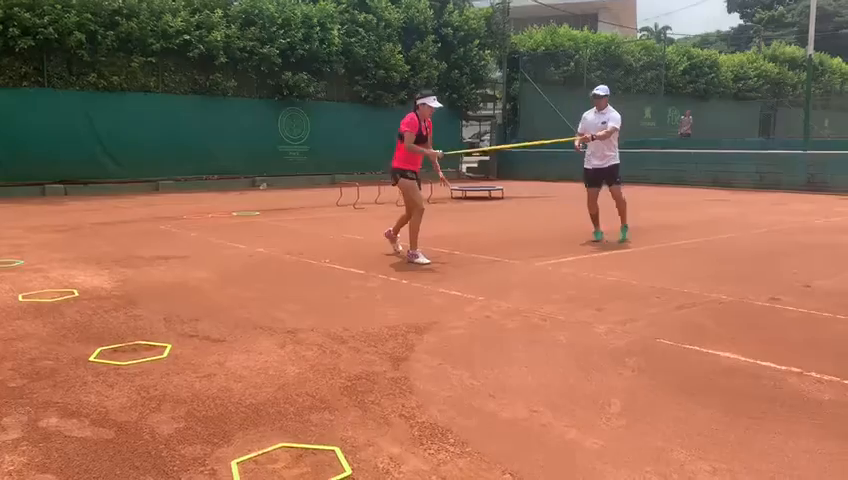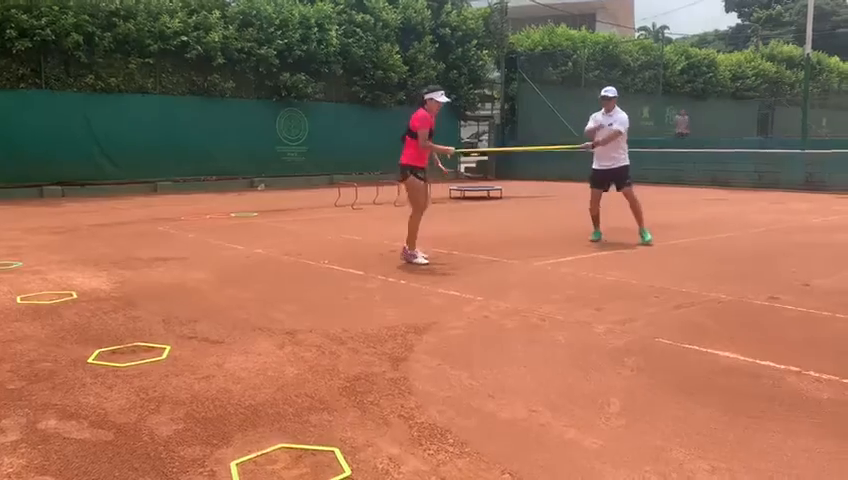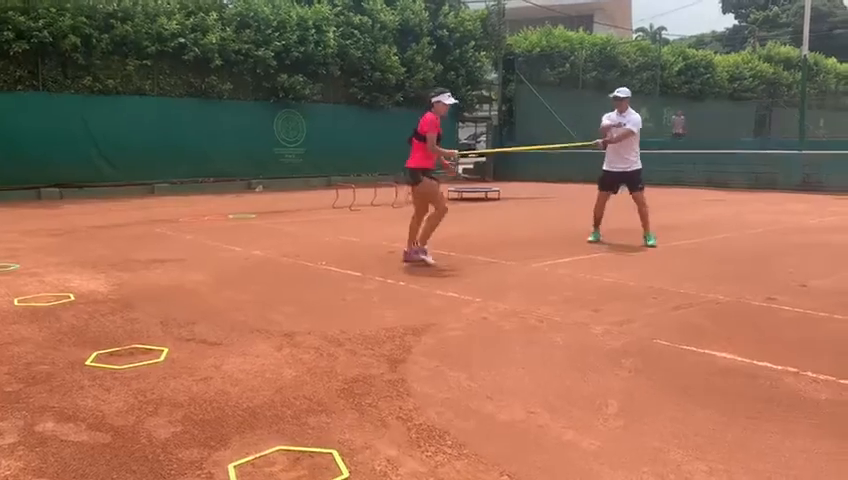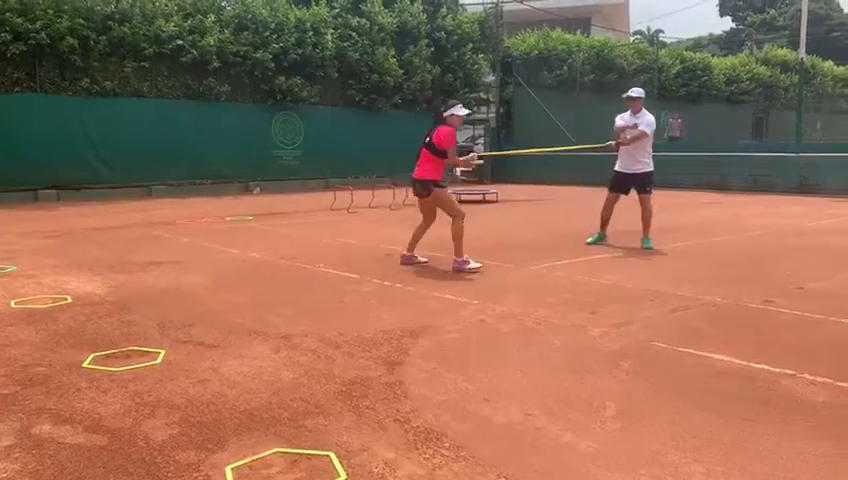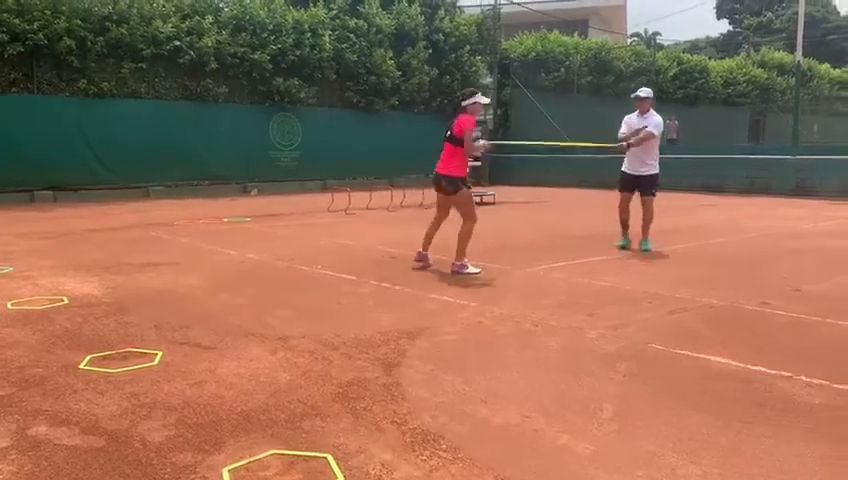
dt=0.2s
person 1, frame 1
left shoulder: (428, 123)
right shoulder: (411, 120)
left elbow: (429, 149)
right elbow: (408, 146)
left wrist: (439, 171)
right wrist: (432, 153)
left hip: (413, 171)
right hip: (402, 170)
left knee: (412, 211)
right knee: (419, 208)
left ankle: (392, 233)
right ankle: (413, 252)
person 1, frame 2
left shoulder: (430, 117)
right shoulder: (422, 116)
right elbow: (423, 144)
left wrist: (438, 163)
right wrist: (445, 150)
left hip: (418, 167)
right hip: (411, 167)
left knee: (419, 208)
right knee: (419, 209)
left ankle: (409, 248)
right ankle: (410, 251)
person 1, frame 3
left shoulder: (433, 119)
right shoulder: (431, 119)
right elbow: (431, 148)
left wrist: (444, 162)
right wrist: (450, 153)
left hip: (420, 170)
right hip: (419, 170)
left knee: (420, 211)
right knee: (441, 208)
left ankle: (411, 250)
right ankle: (420, 246)
person 1, frame 4
left shoulder: (440, 130)
right shoulder: (449, 132)
right elbow: (452, 160)
left wrist: (463, 161)
right wrist: (468, 159)
left hip: (421, 180)
right hip: (428, 182)
left knee: (428, 219)
right knee: (459, 215)
left ankle: (408, 254)
right ankle: (460, 260)
person 1, frame 5
left shoulder: (458, 120)
right shoulder: (468, 120)
right elbow: (468, 149)
left wrist: (476, 147)
right wrist: (480, 145)
left hip: (441, 175)
right hip: (454, 178)
left knee: (440, 217)
right knee: (470, 219)
left ankle: (423, 255)
right ankle: (459, 263)
person 2, frame 1
left shoulder: (614, 115)
right shoulder: (587, 115)
left elbow: (608, 133)
right elbow: (580, 134)
left wrist: (592, 137)
right wrist: (578, 142)
left hip: (610, 162)
right hip: (591, 163)
left knee: (617, 194)
right knee: (591, 197)
left ankle: (624, 227)
right ankle: (597, 231)
person 2, frame 2
left shoulder: (621, 117)
right shoulder: (595, 117)
left elbow: (611, 137)
right elbow: (587, 131)
left wrist: (593, 144)
right wrist: (594, 129)
left hip: (619, 164)
right hip: (599, 165)
left knee: (630, 195)
right knee: (594, 198)
left ankle: (643, 231)
right ankle: (597, 230)
person 2, frame 3
left shoulder: (635, 118)
right shoulder: (608, 117)
left elbow: (622, 136)
right elbow: (603, 129)
left wrist: (605, 141)
right wrist: (612, 125)
left hip: (631, 167)
right hip: (610, 166)
left knee: (639, 199)
right knee: (601, 199)
left ankle: (648, 234)
right ankle: (596, 231)
person 2, frame 4
left shoulder: (649, 119)
right shoulder: (621, 118)
left elbow: (636, 137)
right elbow: (617, 130)
left wrist: (618, 143)
right wrist: (627, 127)
left hip: (643, 168)
right hip: (622, 168)
left knee: (645, 201)
right knee: (610, 200)
left ankle: (646, 237)
right ankle: (601, 233)
person 2, frame 5
left shoulder: (656, 120)
right shoulder: (629, 119)
left elbow: (644, 138)
right elbow: (621, 137)
left wrist: (628, 144)
right wrist: (631, 134)
left hip: (649, 170)
right hip: (629, 168)
left knee: (647, 203)
right knee: (623, 201)
left ankle: (645, 239)
right ankle: (625, 237)
